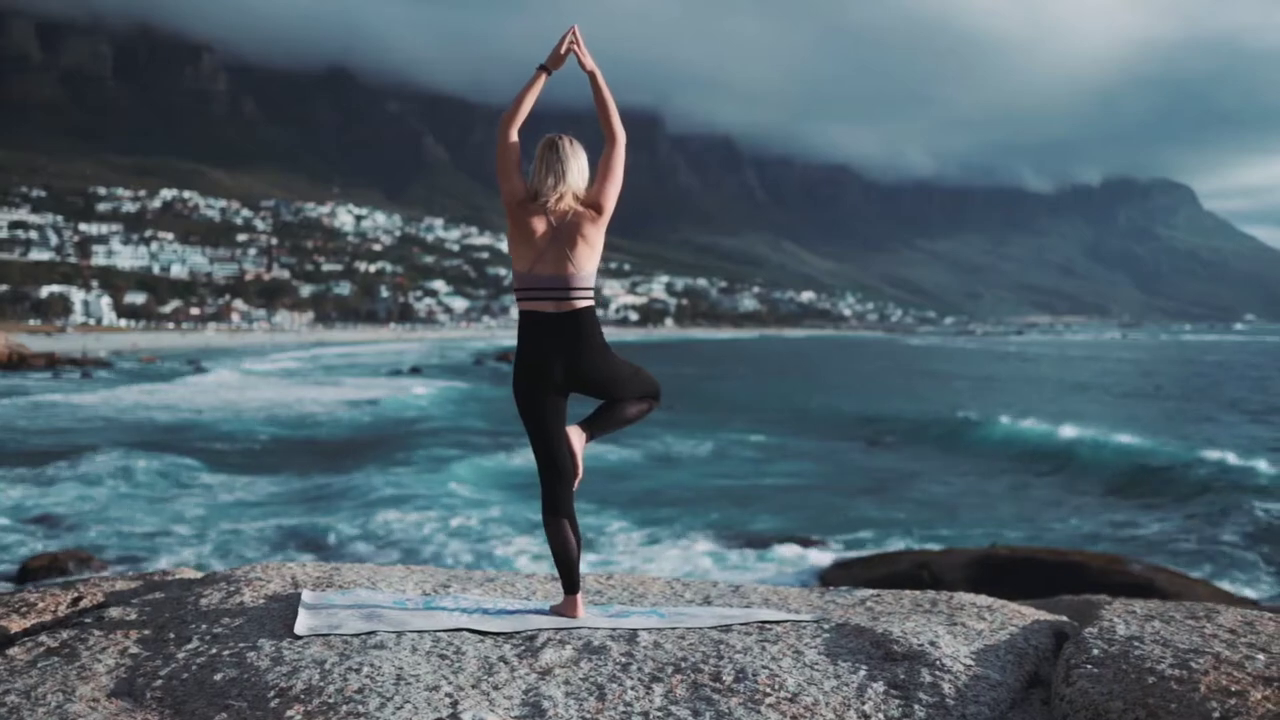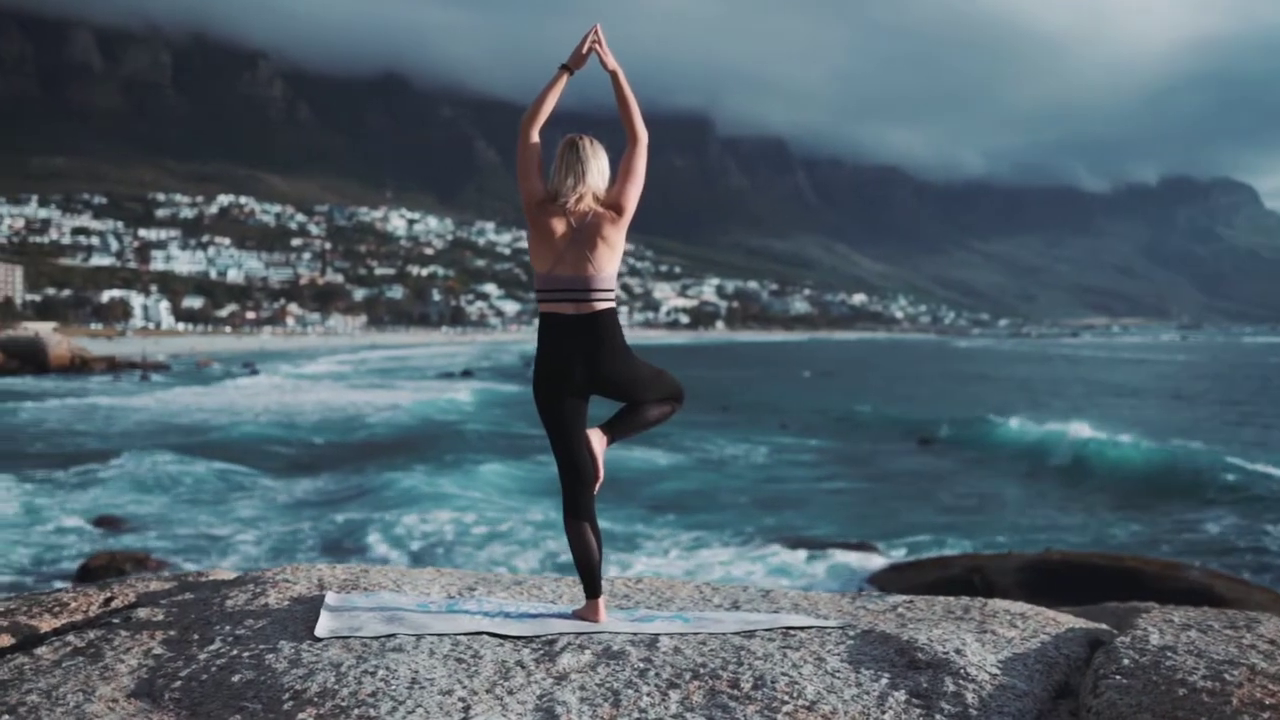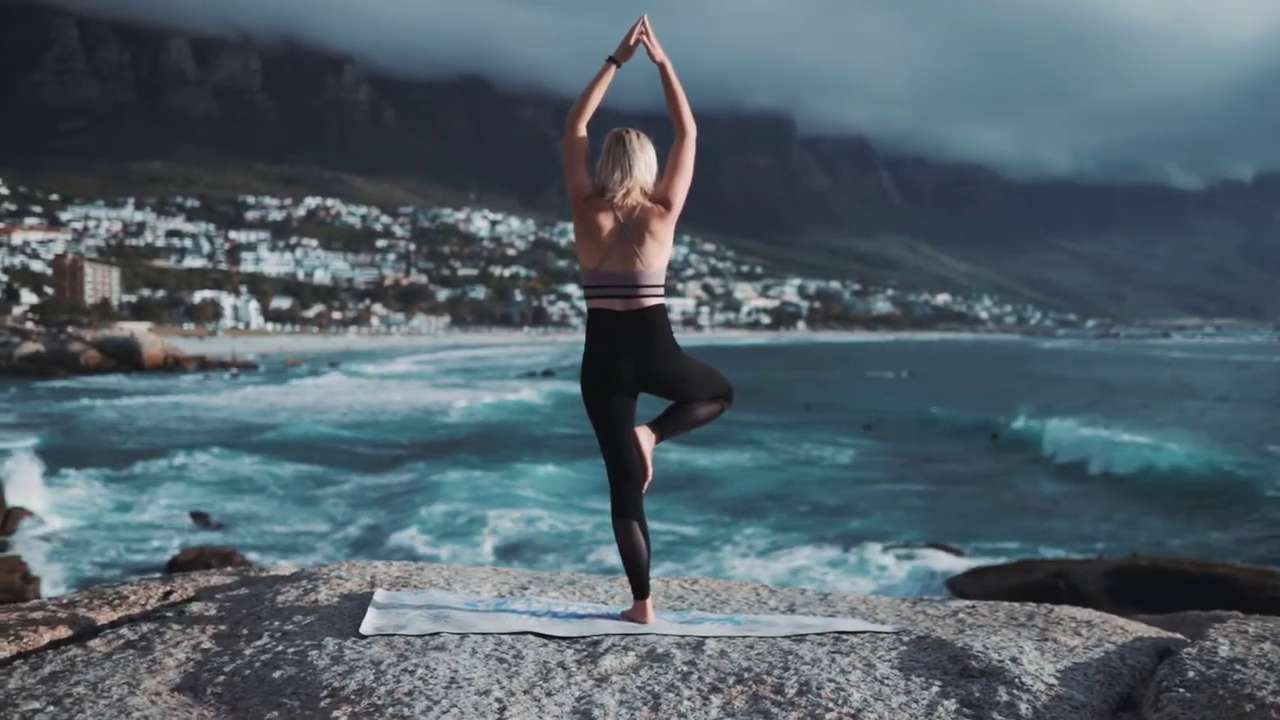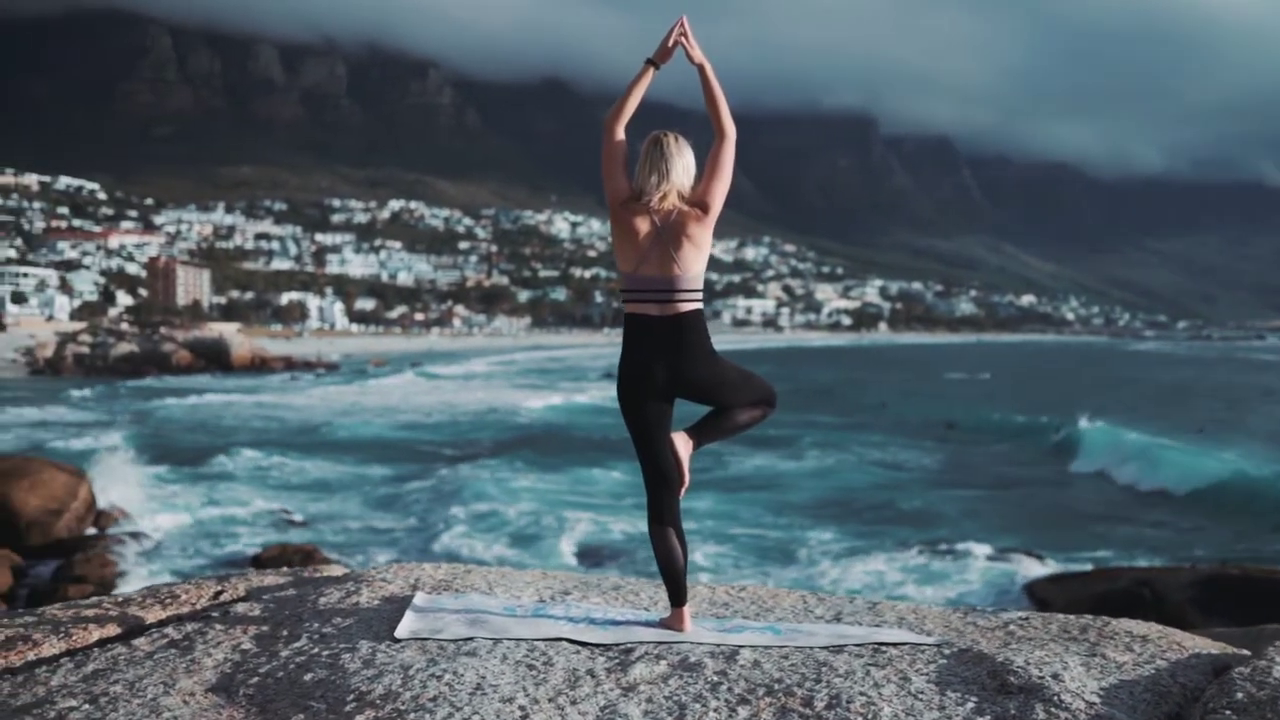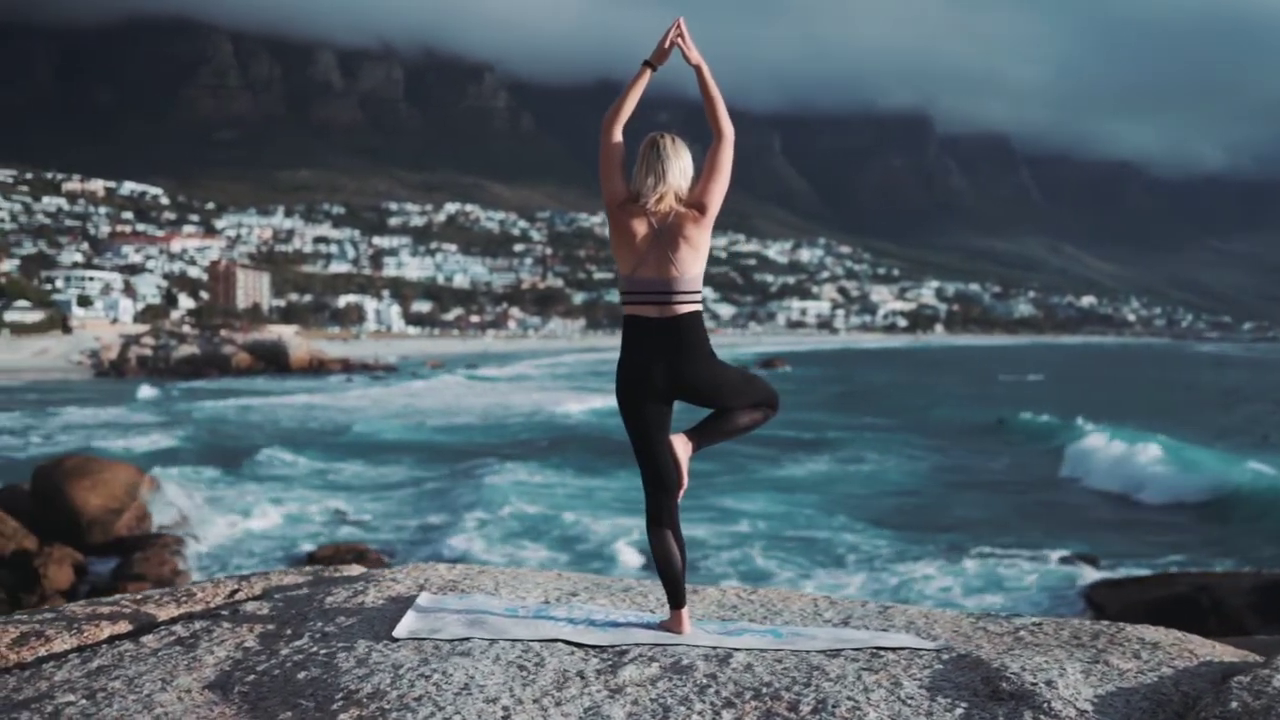
dt=1s
person 1, frame 1
left shoulder: (519, 215)
right shoulder: (594, 217)
left elbow: (507, 132)
right elbow: (617, 138)
left wrist: (547, 68)
right wrist: (591, 69)
left hip: (535, 357)
right hip: (584, 351)
left knee: (555, 484)
right knee: (647, 392)
left ankle: (572, 599)
right ankle: (583, 434)
person 1, frame 2
left shoulder: (539, 216)
right shoulder: (614, 218)
left elbow: (528, 132)
right elbow: (640, 139)
left wrist: (569, 67)
right wrist: (612, 68)
left hip: (555, 360)
right hip: (605, 355)
left knee: (575, 487)
right knee: (671, 393)
left ankle: (594, 603)
right ankle: (604, 436)
person 1, frame 3
left shoulder: (586, 212)
right shoulder: (663, 213)
left elbow: (575, 127)
right elbow: (688, 132)
left wrist: (617, 59)
right wrist: (660, 60)
left hip: (603, 358)
right hip: (655, 351)
left knee: (624, 486)
right knee: (720, 392)
left ankle: (642, 605)
right ankle: (653, 434)
person 1, frame 4
left shoulder: (624, 216)
right shoulder: (700, 218)
left elbow: (613, 130)
right elbow: (727, 134)
left wrist: (655, 62)
right wrist: (700, 62)
left hip: (639, 362)
right hip: (690, 357)
left knee: (661, 493)
right knee: (763, 397)
left ankle: (679, 613)
right ankle: (690, 439)
person 1, frame 5
left shoulder: (621, 218)
right shoulder: (698, 219)
left elbow: (610, 132)
right elbow: (725, 135)
left wrist: (650, 64)
right wrist: (697, 63)
left hip: (638, 364)
right hip: (689, 359)
left knee: (659, 495)
right knee: (765, 400)
left ankle: (678, 616)
right ankle: (690, 442)
